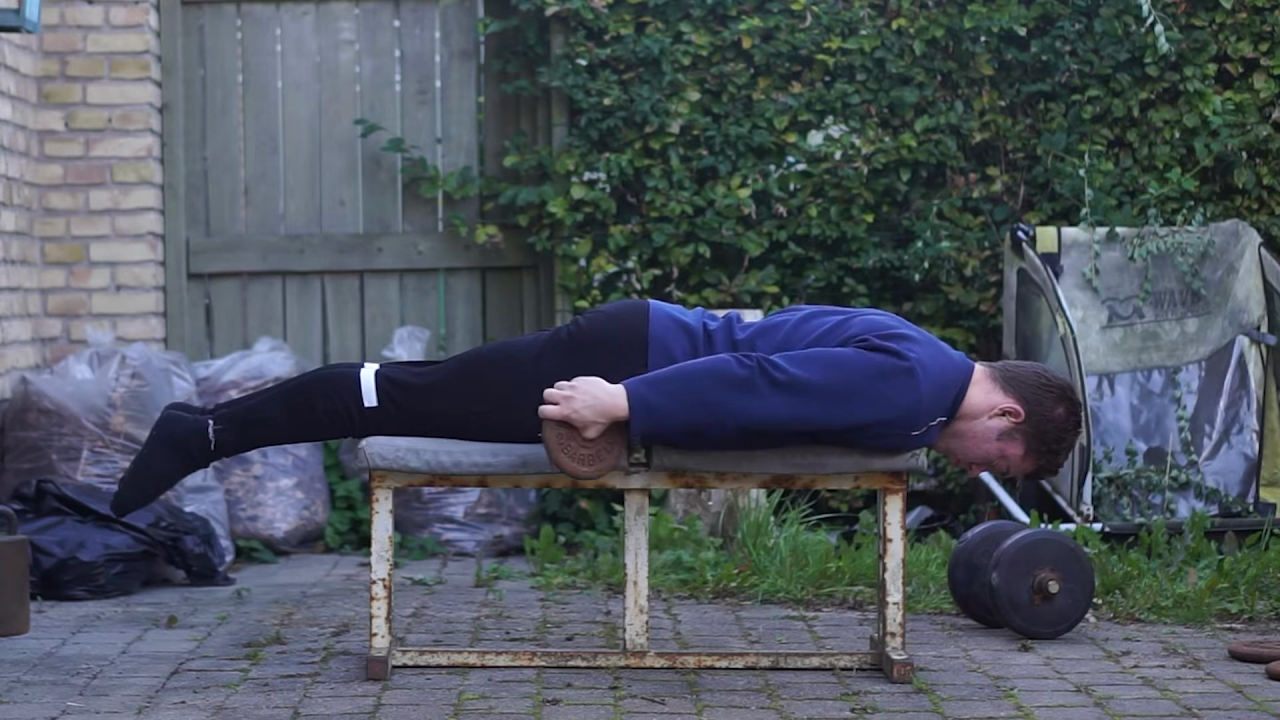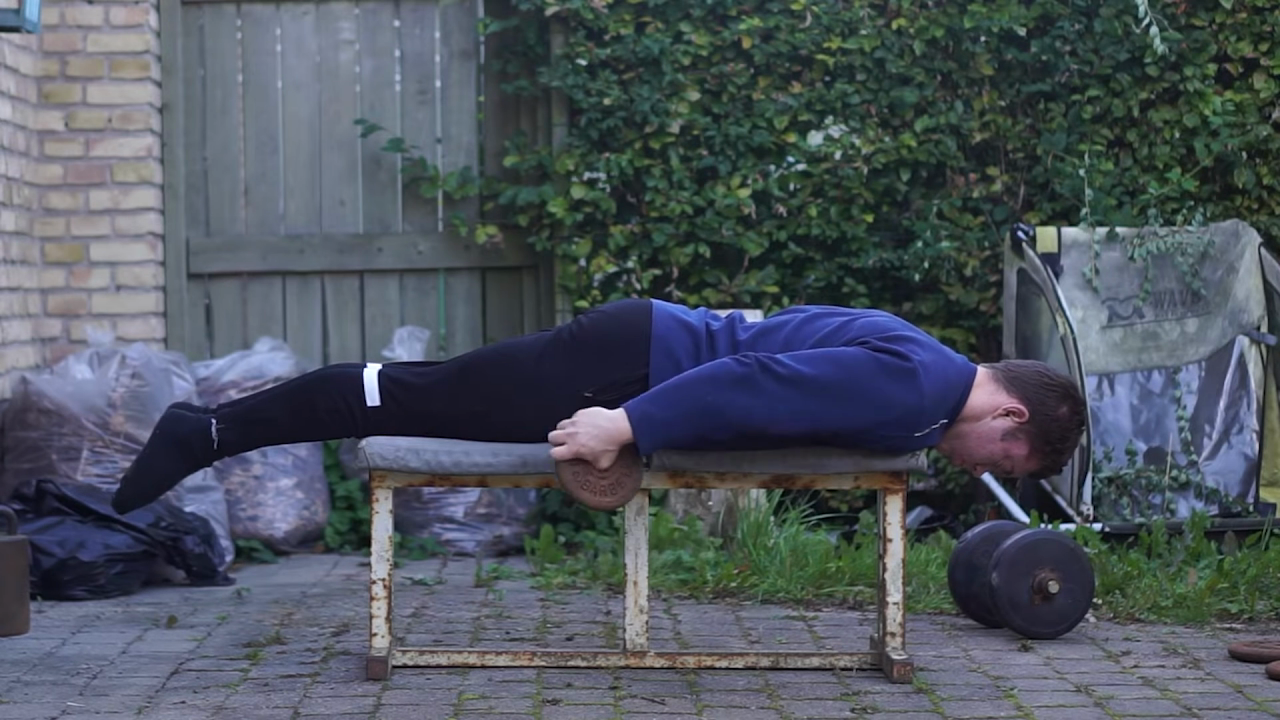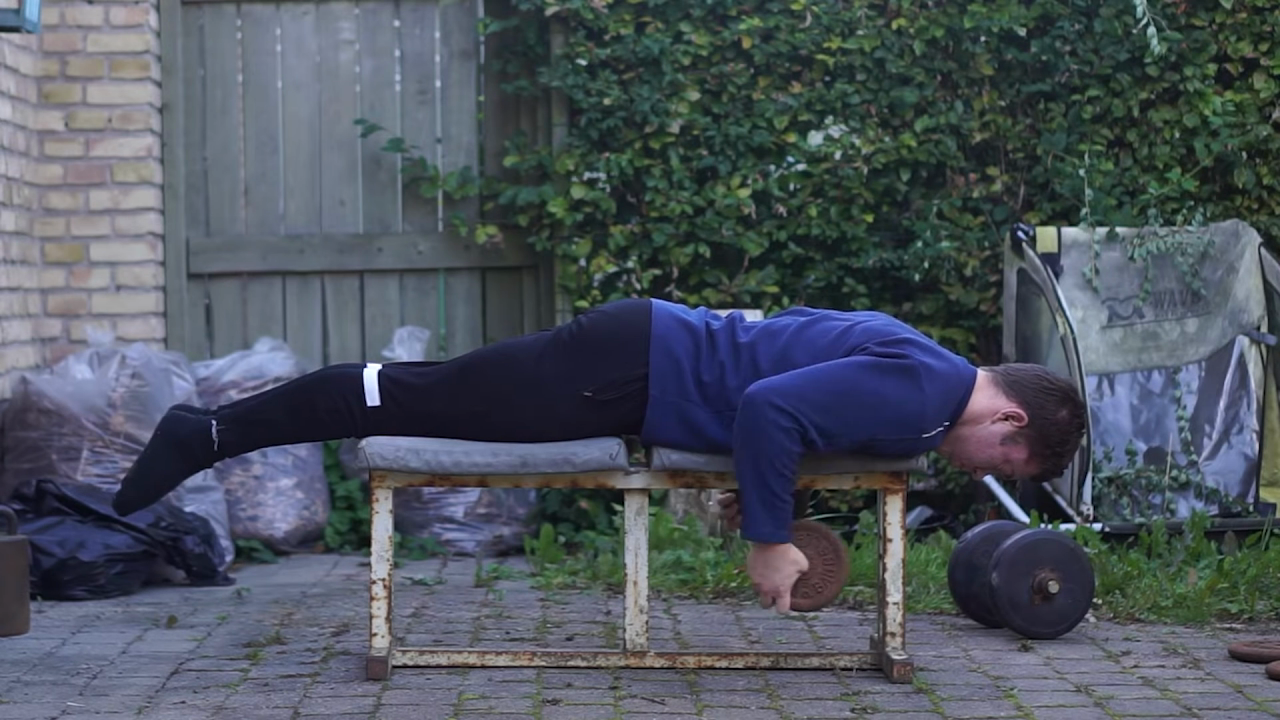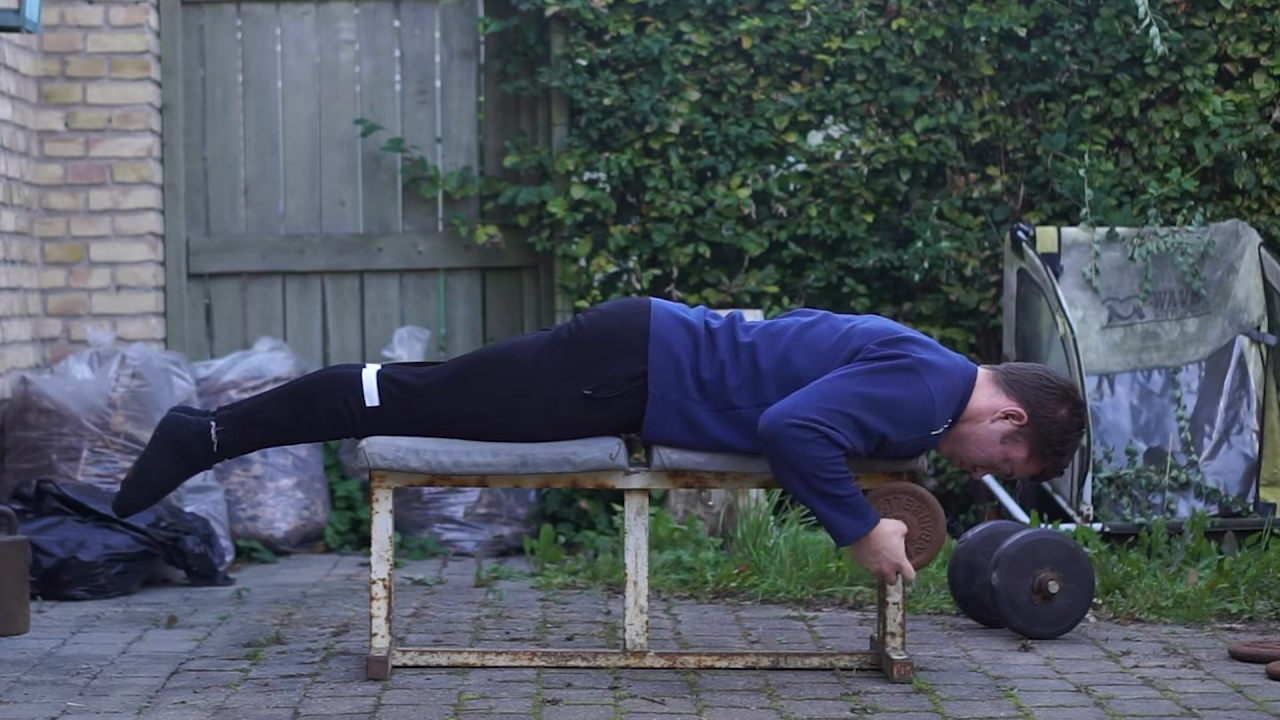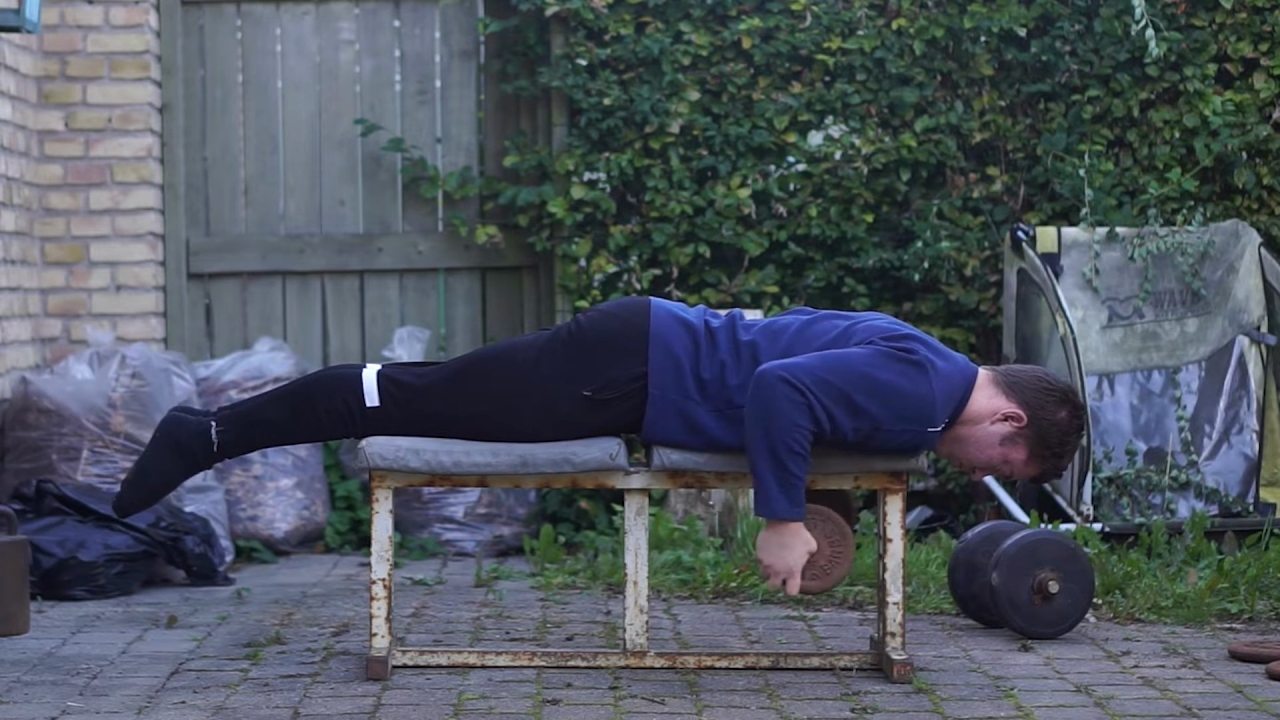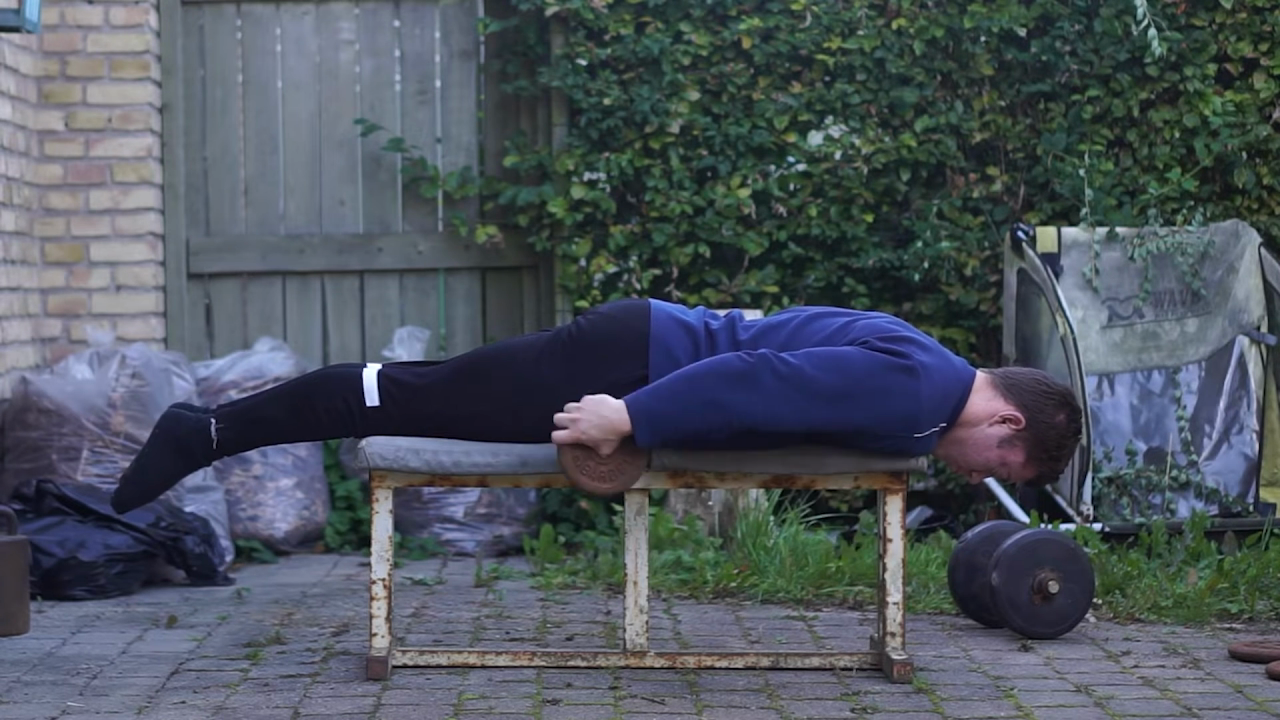
dt=0.4s
person 1, frame 1
left shoulder: (914, 361)
right shoulder: (909, 387)
right elbow: (755, 380)
right wrist: (626, 403)
left hip: (638, 354)
right hip: (633, 354)
left knee: (418, 393)
right knee: (409, 401)
left ankle: (212, 425)
right ankle: (206, 429)
person 1, frame 2
left shoulder: (915, 365)
right shoulder: (911, 389)
right elbow: (748, 386)
right wrist: (627, 426)
left hip: (645, 353)
right hip: (635, 366)
left knee: (424, 392)
right knee: (414, 401)
left ankle: (215, 421)
right ankle: (208, 430)
person 1, frame 3
left shoulder: (920, 367)
right shoulder: (918, 392)
right elbow: (768, 410)
left wrist: (762, 506)
right wrist: (768, 540)
left hip: (644, 352)
right hip: (631, 370)
left knee: (421, 393)
right knee: (416, 403)
left ankle: (212, 430)
right ankle: (209, 431)
person 1, frame 4
left shoulder: (919, 365)
right shoulder: (924, 391)
right elbow: (790, 430)
right wrist: (861, 530)
left hip: (644, 353)
right hip: (631, 368)
left knee: (426, 395)
right knee: (414, 400)
left ankle: (210, 429)
right ankle: (208, 434)
person 1, frame 5
left shoulder: (920, 369)
right shoulder: (922, 389)
right elbow: (780, 390)
right wrist: (783, 520)
left hip: (644, 355)
right hip: (632, 369)
left knee: (427, 394)
right knee: (416, 400)
left ankle: (215, 426)
right ankle: (210, 431)
person 1, frame 6
left shoulder: (917, 368)
right shoulder: (912, 392)
right elbow: (754, 381)
right wrist: (629, 414)
left hip: (636, 358)
right hip: (632, 360)
left knee: (422, 393)
right knee: (412, 402)
left ankle: (214, 423)
right ankle: (209, 428)
